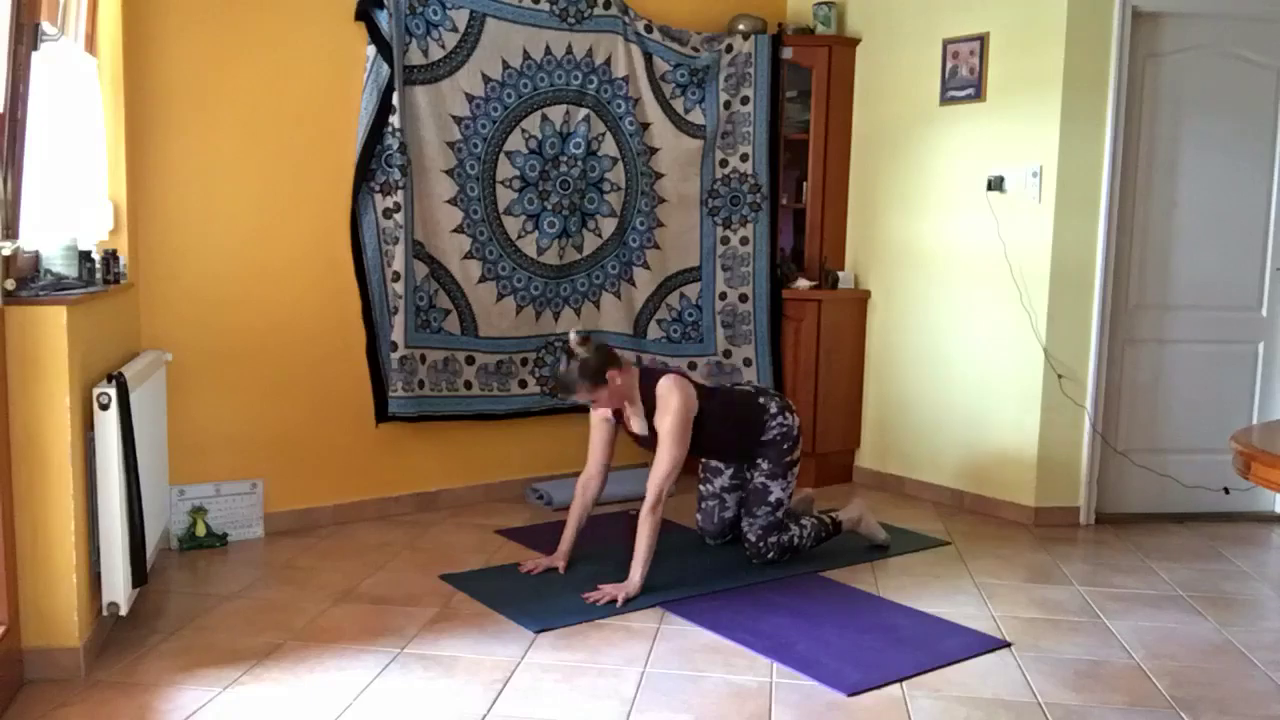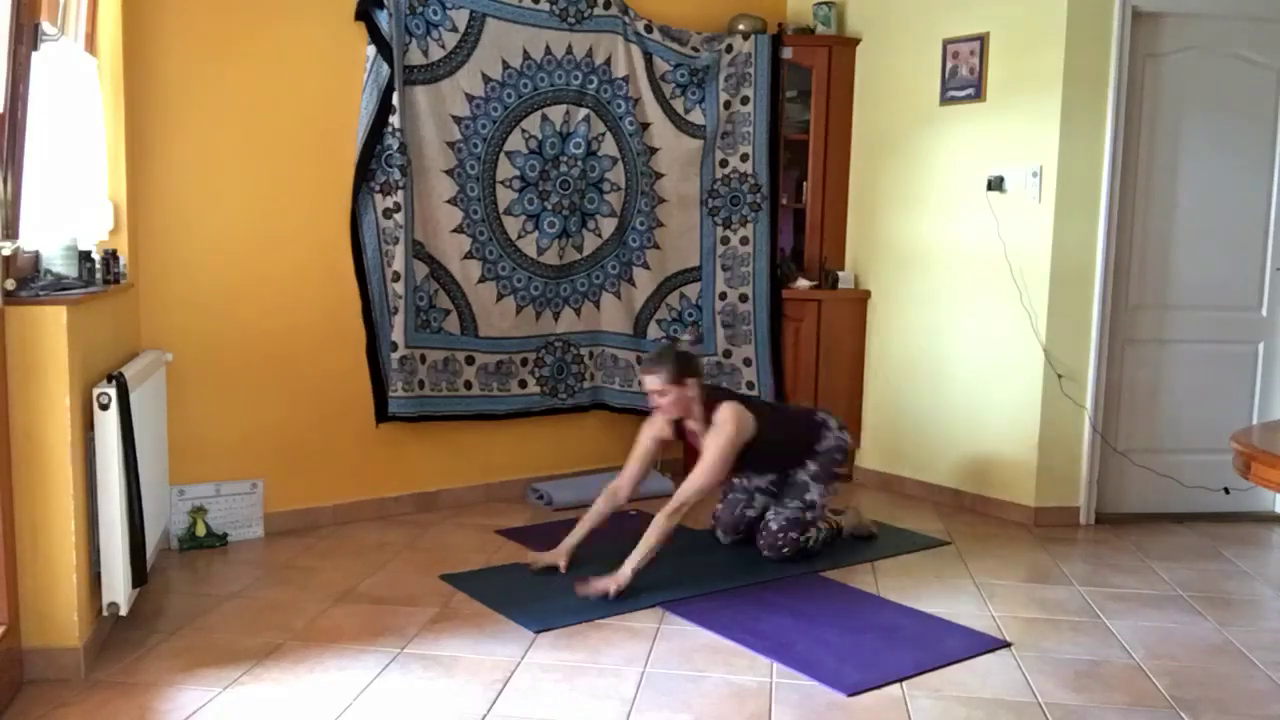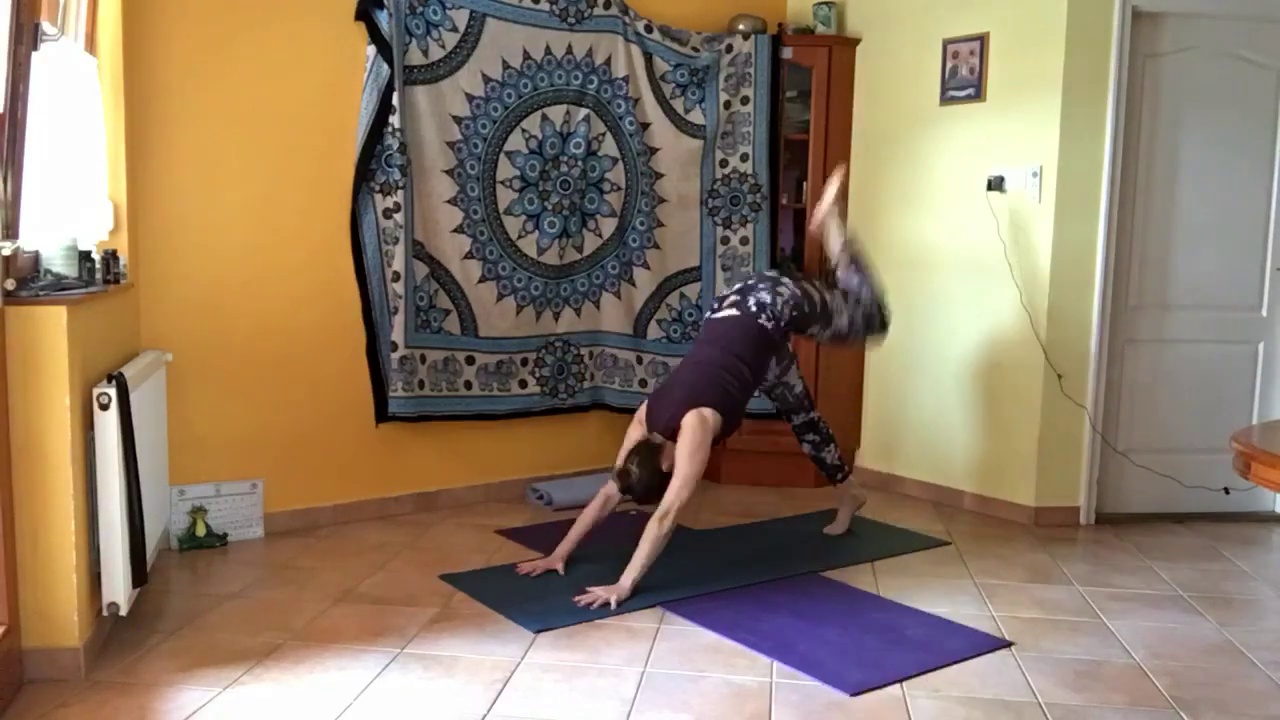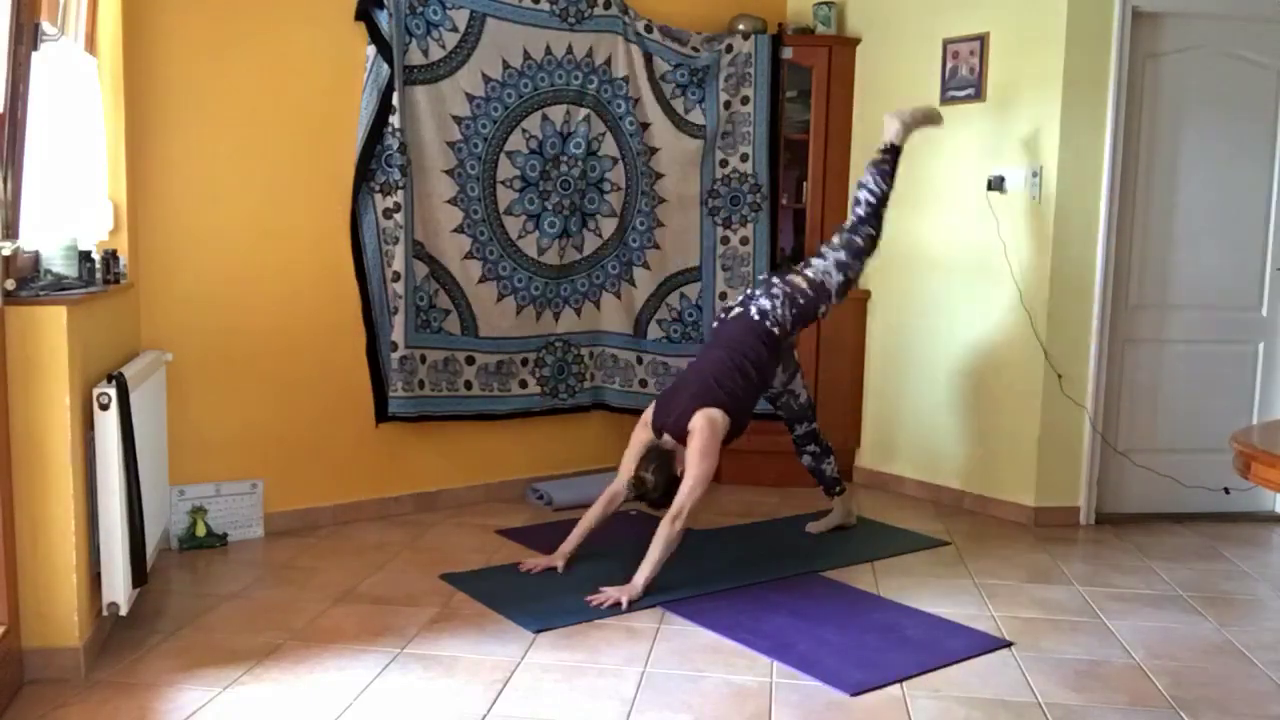
dt=1s
person 1, frame 1
left shoulder: (671, 397)
right shoulder: (609, 398)
left elbow: (655, 499)
right elbow: (590, 480)
left wrist: (634, 582)
right wrist: (562, 551)
left hip: (770, 426)
right hip: (726, 438)
left knee: (763, 546)
right knee: (713, 530)
left ankle: (848, 517)
right ankle: (790, 504)
person 1, frame 2
left shoulder: (729, 419)
right shoulder: (665, 420)
left elbow: (677, 506)
right elbow: (621, 487)
left wrist: (624, 573)
right wrist: (566, 547)
left hip: (819, 443)
right hip: (771, 463)
left knee: (778, 541)
left ankle: (844, 522)
right ankle: (812, 512)
person 1, frame 3
left shoulder: (694, 424)
right shoulder: (646, 422)
left elbow: (666, 516)
right elbow: (609, 493)
left wrist: (624, 585)
right wrist: (558, 556)
left hip: (768, 305)
right hip: (732, 313)
right knee: (800, 414)
right ankle: (848, 491)
person 1, frame 4
left shoulder: (704, 423)
right shoulder: (654, 423)
left elbow: (679, 515)
right elbow: (614, 493)
left wrist: (636, 586)
right wrist: (561, 555)
left hip: (771, 319)
right hip: (740, 329)
right knee: (802, 427)
right ankle: (842, 506)
